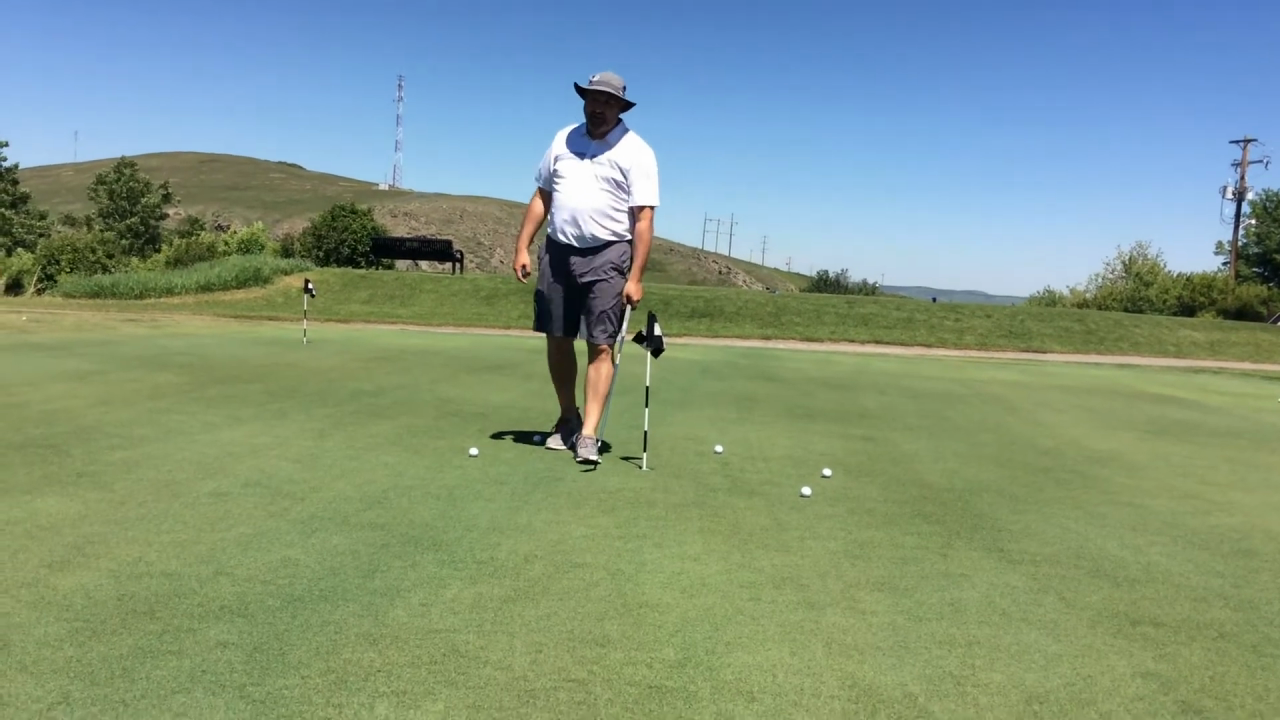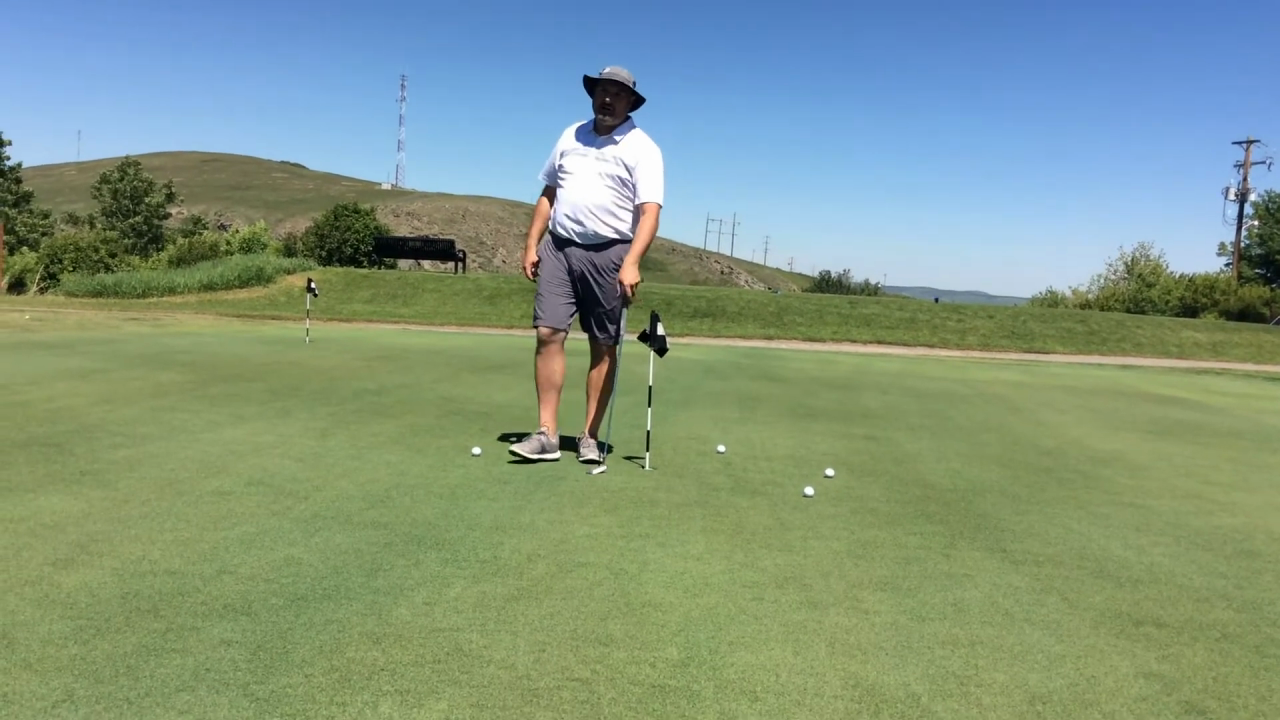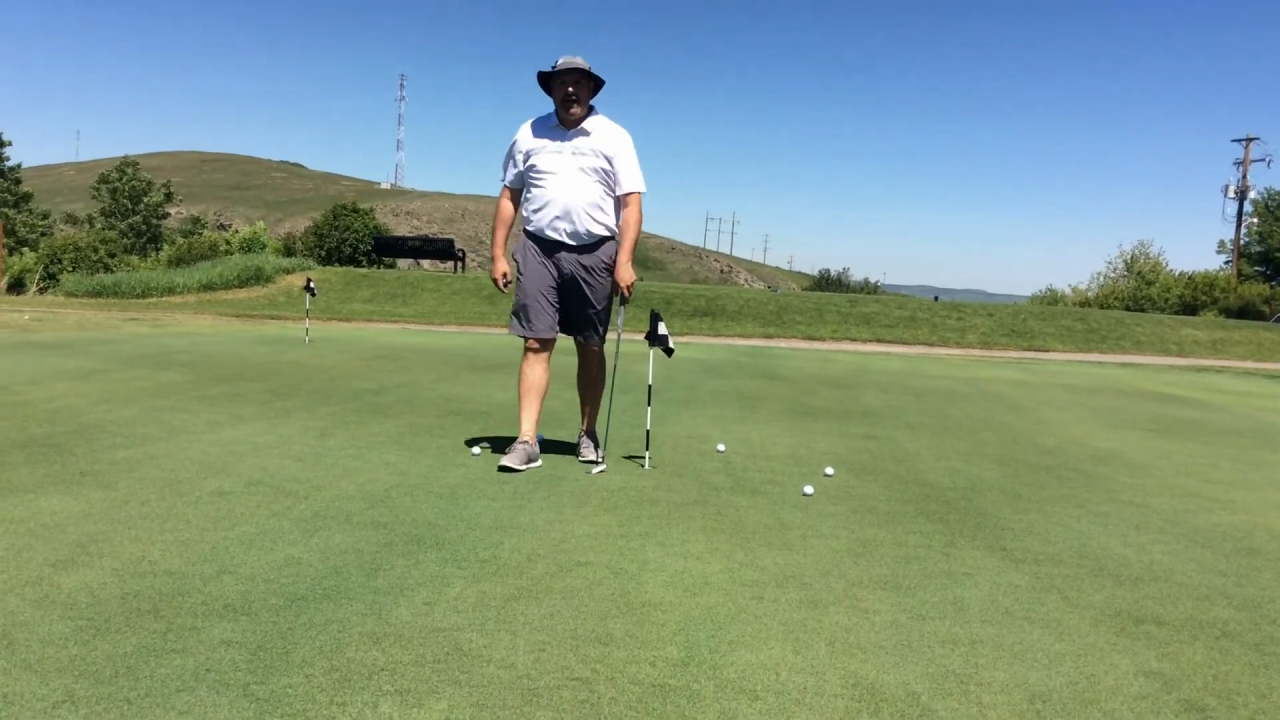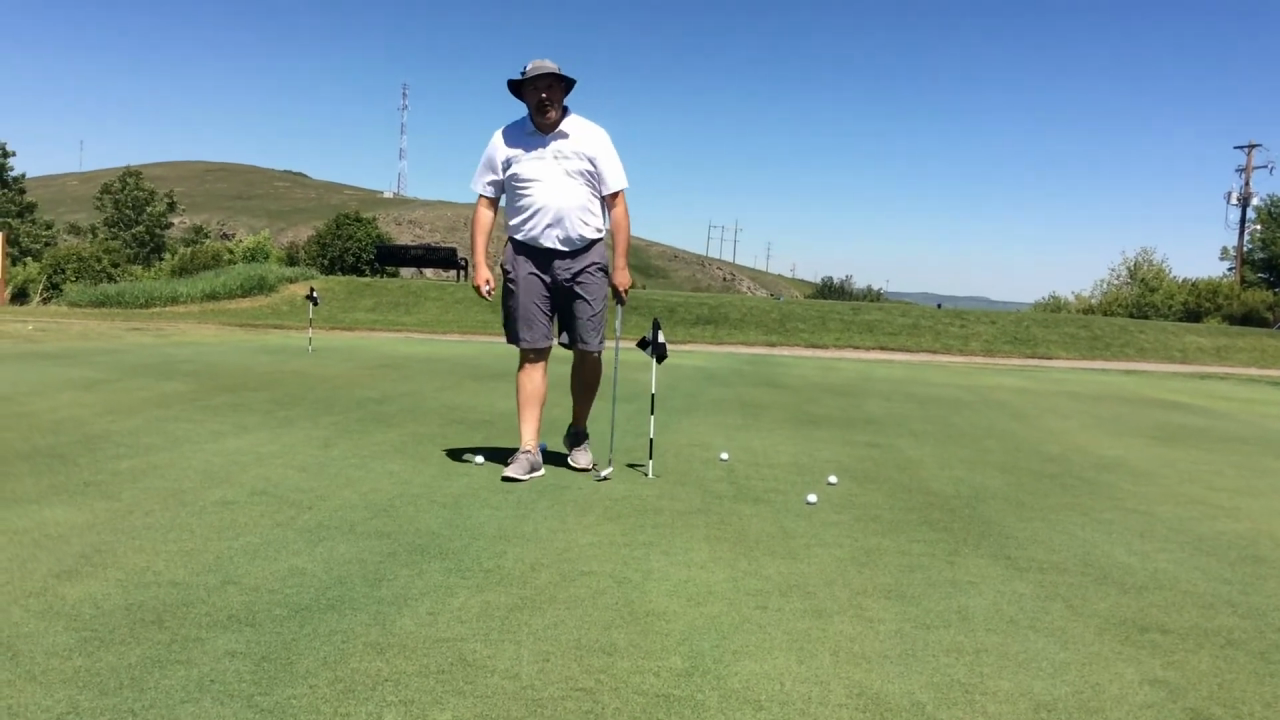
dt=0.5s
person 1, frame 1
left shoulder: (636, 151)
right shoulder: (563, 140)
left elbow: (644, 218)
right elbow: (542, 197)
left wrist: (636, 277)
right wrist: (522, 246)
left hip: (606, 256)
right hip: (558, 252)
left knee: (600, 346)
right knee: (558, 341)
left ankle: (588, 435)
right ankle: (569, 415)
person 1, frame 2
left shoulder: (643, 148)
right shoulder: (570, 136)
left elbow: (649, 211)
right elbow: (548, 196)
left wrist: (631, 263)
right wrist: (531, 245)
left hip: (609, 254)
right hip: (558, 248)
left knee: (603, 347)
right knee: (548, 335)
left ankle: (590, 435)
right ankle: (547, 434)
person 1, frame 3
left shoulder: (614, 136)
right shoulder: (529, 133)
left elbow: (630, 202)
right elbow: (509, 196)
left wrist: (624, 261)
right wrist: (498, 254)
left hip: (594, 253)
right hip: (539, 250)
left knee: (591, 347)
right knee: (536, 344)
left ankle: (588, 433)
right ankle: (527, 441)
person 1, frame 4
left shoulder: (593, 137)
right shoulder: (504, 141)
left elbow: (616, 203)
right elbow: (486, 204)
left wrist: (620, 264)
right wrist: (479, 263)
left hip: (585, 259)
right hip: (528, 258)
left knee: (588, 351)
right knee: (532, 354)
left ankle: (578, 430)
right ankle: (529, 450)
